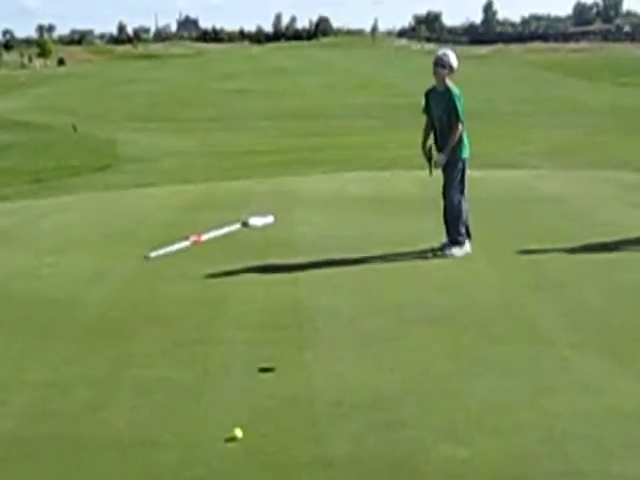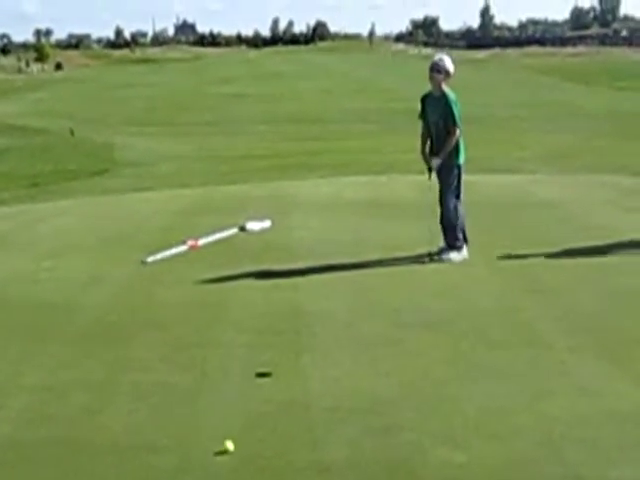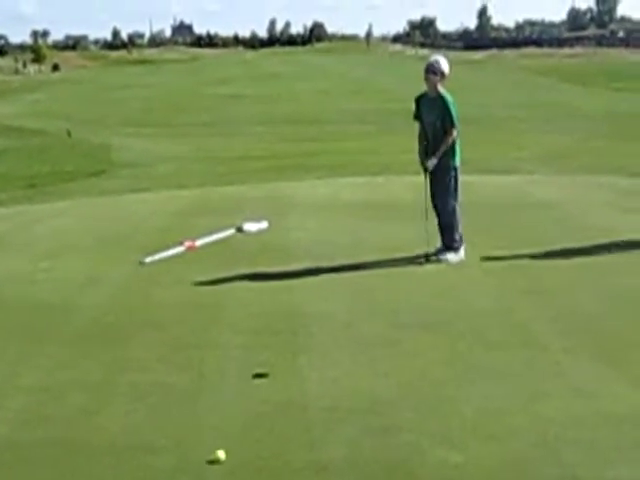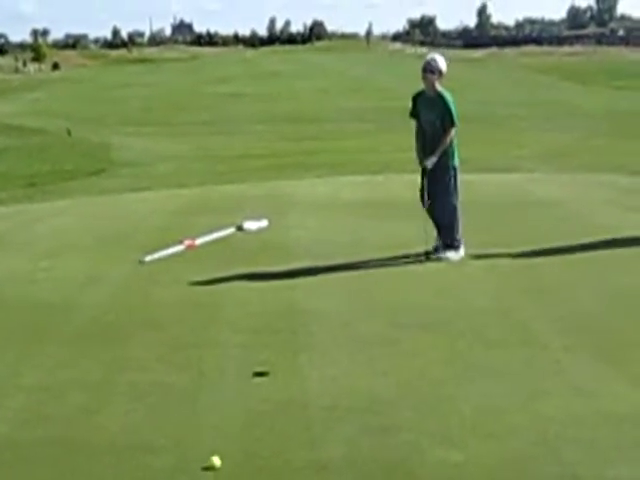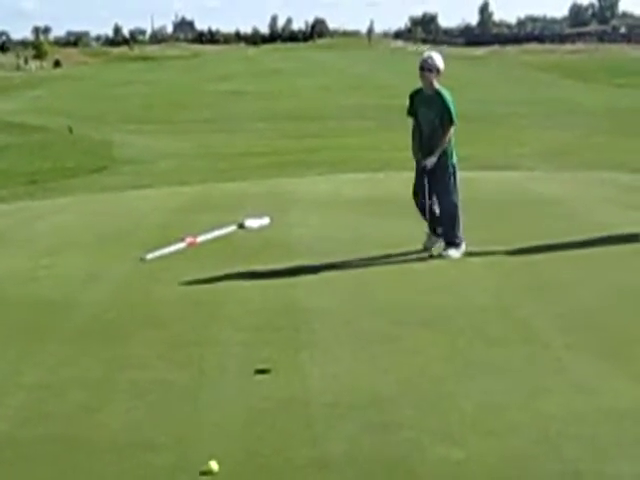
dt=0.1s
person 1, frame 1
left shoulder: (452, 94)
right shoulder: (430, 94)
left elbow: (458, 126)
left wrist: (444, 153)
right wrist: (424, 144)
left hip: (455, 152)
right hip: (443, 152)
left knee: (453, 196)
right knee: (453, 196)
left ankle: (460, 242)
right ankle: (460, 237)
person 1, frame 2
left shoulder: (449, 99)
right shoulder: (426, 99)
left elbow: (455, 132)
left wrist: (440, 157)
right wrist: (424, 150)
left hip: (451, 158)
right hip: (439, 157)
left knee: (449, 202)
right knee: (449, 201)
left ankle: (457, 246)
right ankle: (457, 241)
person 1, frame 3
left shoulder: (445, 100)
right shoulder: (421, 100)
left elbow: (452, 132)
left wrist: (436, 157)
right wrist: (421, 152)
left hip: (446, 159)
right hip: (431, 158)
left knee: (447, 203)
right knee: (437, 202)
left ankle: (455, 247)
right ankle: (450, 242)
person 1, frame 4
left shoulder: (445, 99)
right shoulder: (418, 98)
left elbow: (451, 131)
left wrist: (435, 156)
right wrist: (419, 151)
left hip: (445, 158)
right hip: (428, 157)
left knee: (446, 202)
right knee: (428, 200)
left ankle: (455, 246)
right ankle: (445, 238)
person 1, frame 5
left shoulder: (443, 97)
right shoulder: (415, 96)
left elbow: (450, 129)
left wrist: (435, 155)
right wrist: (415, 151)
left hip: (442, 157)
right hip: (424, 155)
left knee: (447, 201)
right knee: (420, 197)
left ankle: (455, 243)
right ankle: (437, 231)
